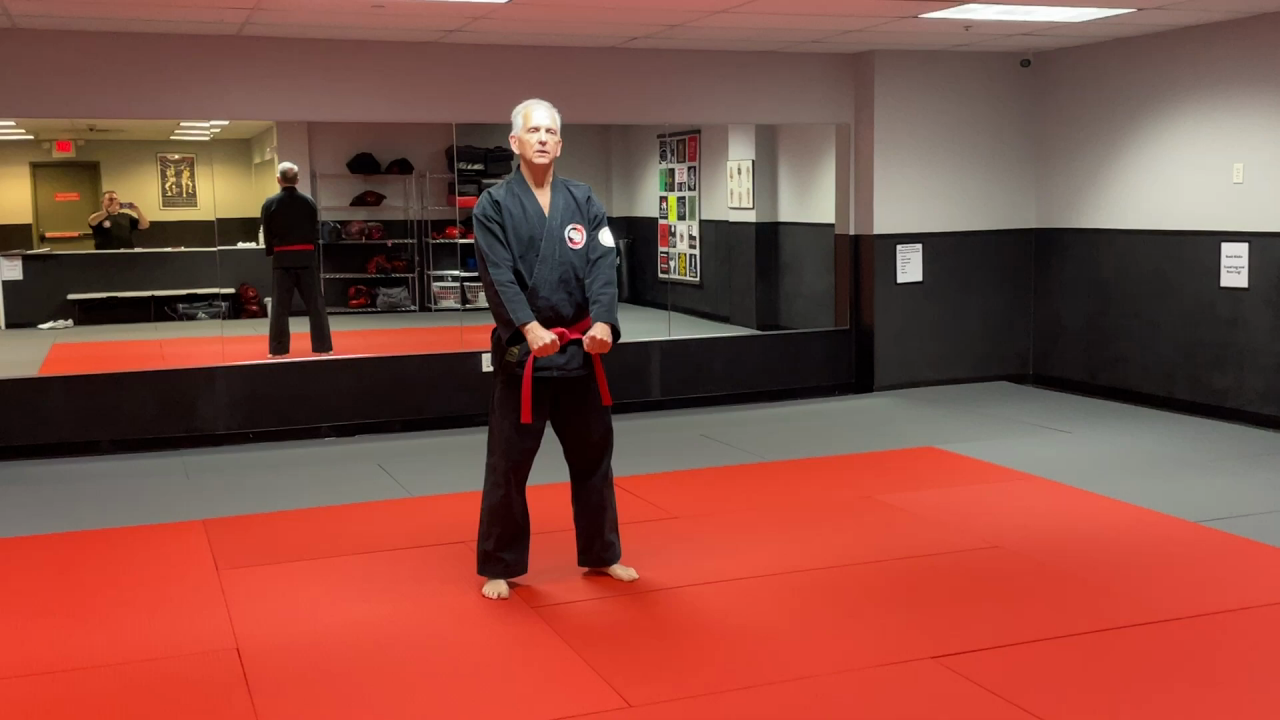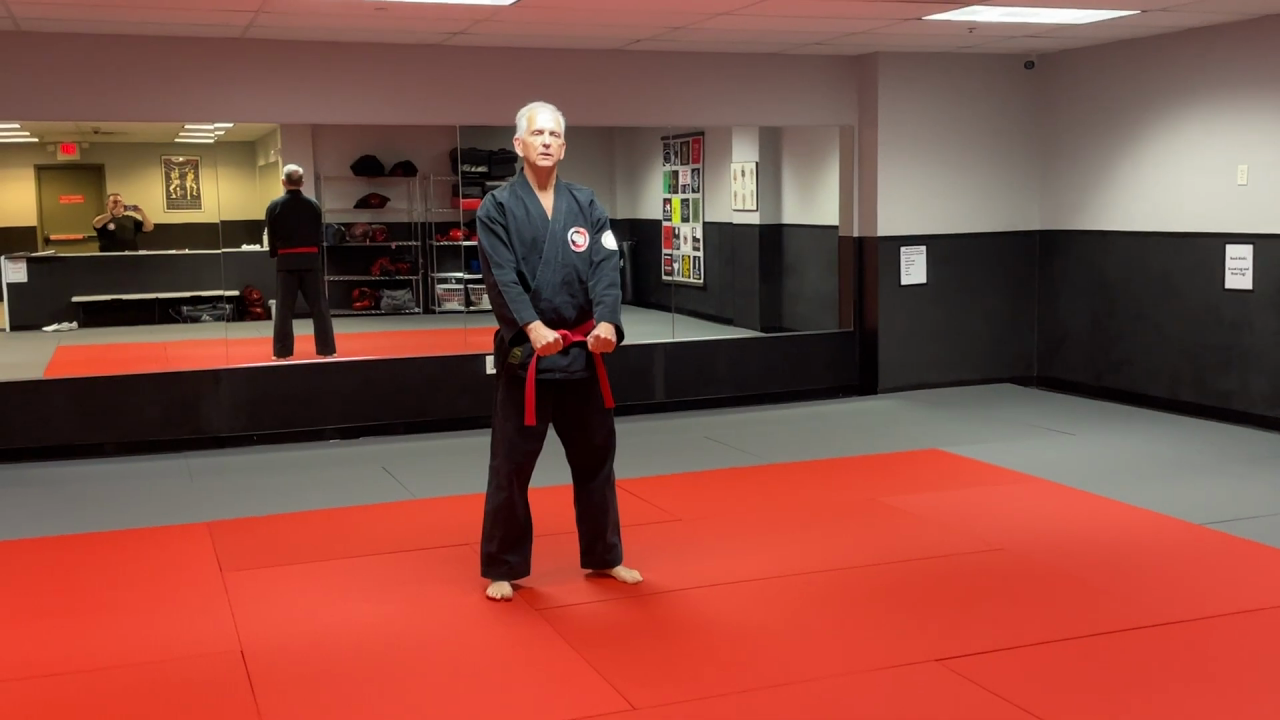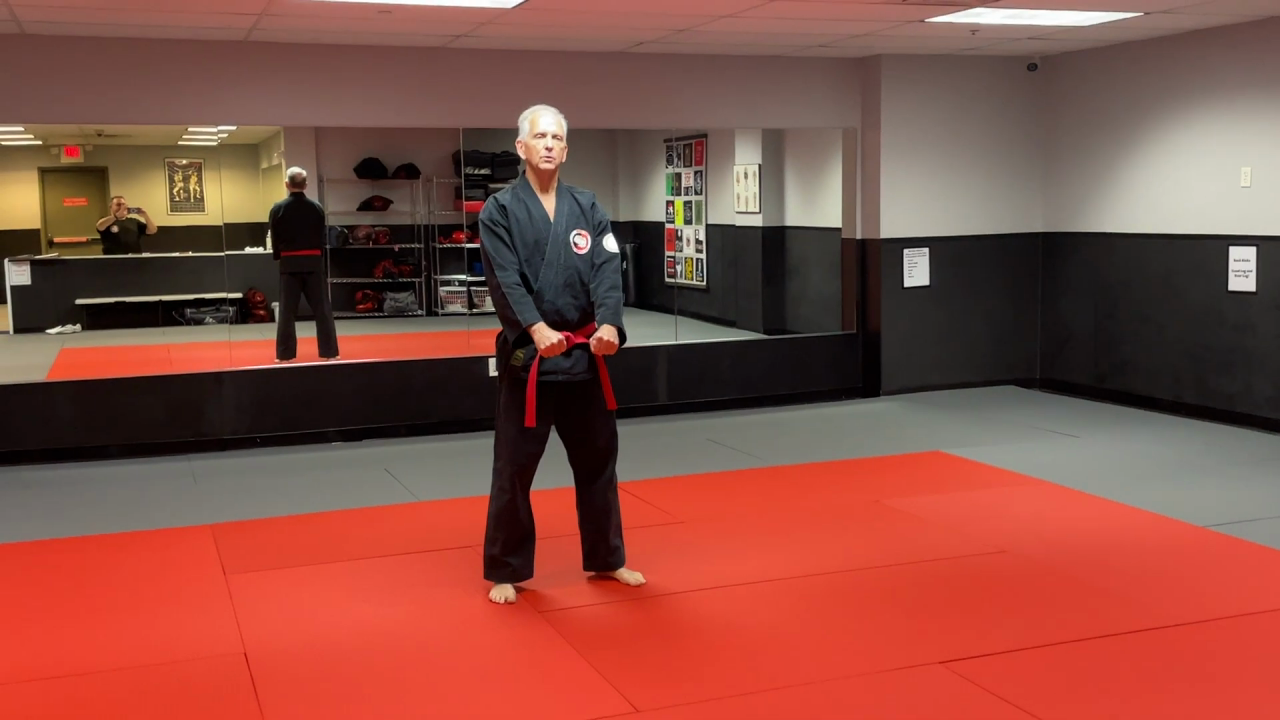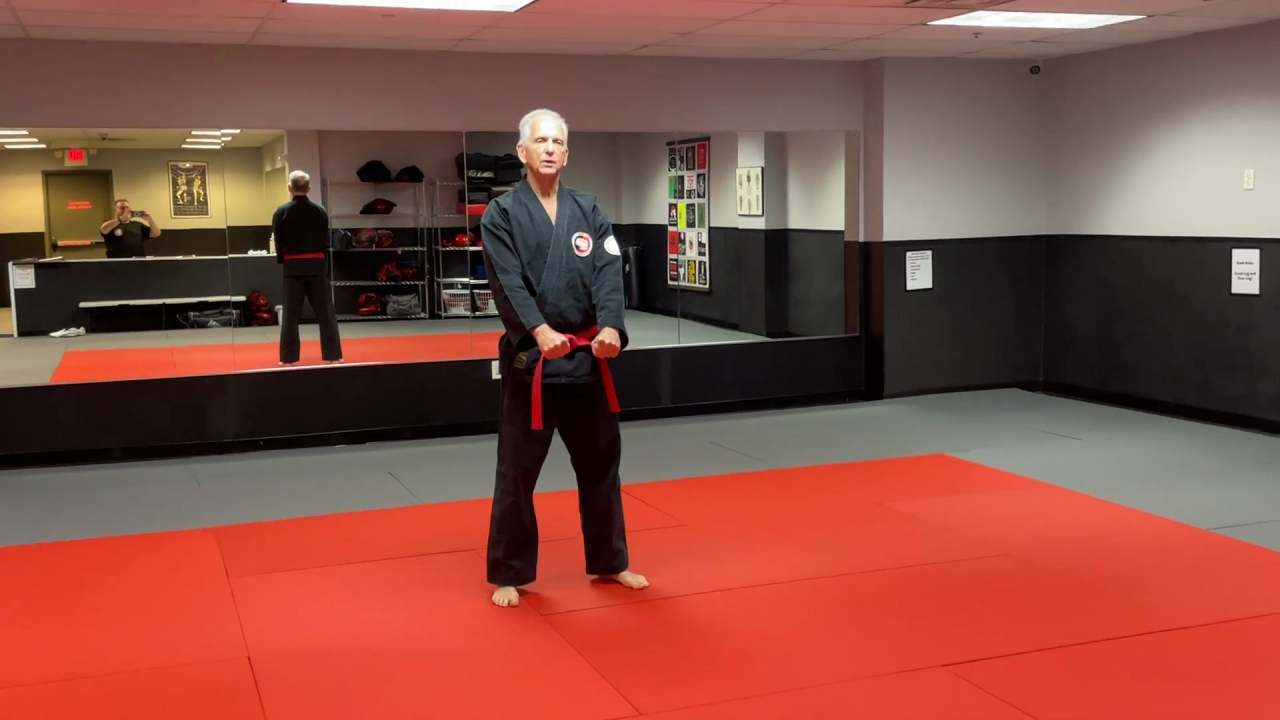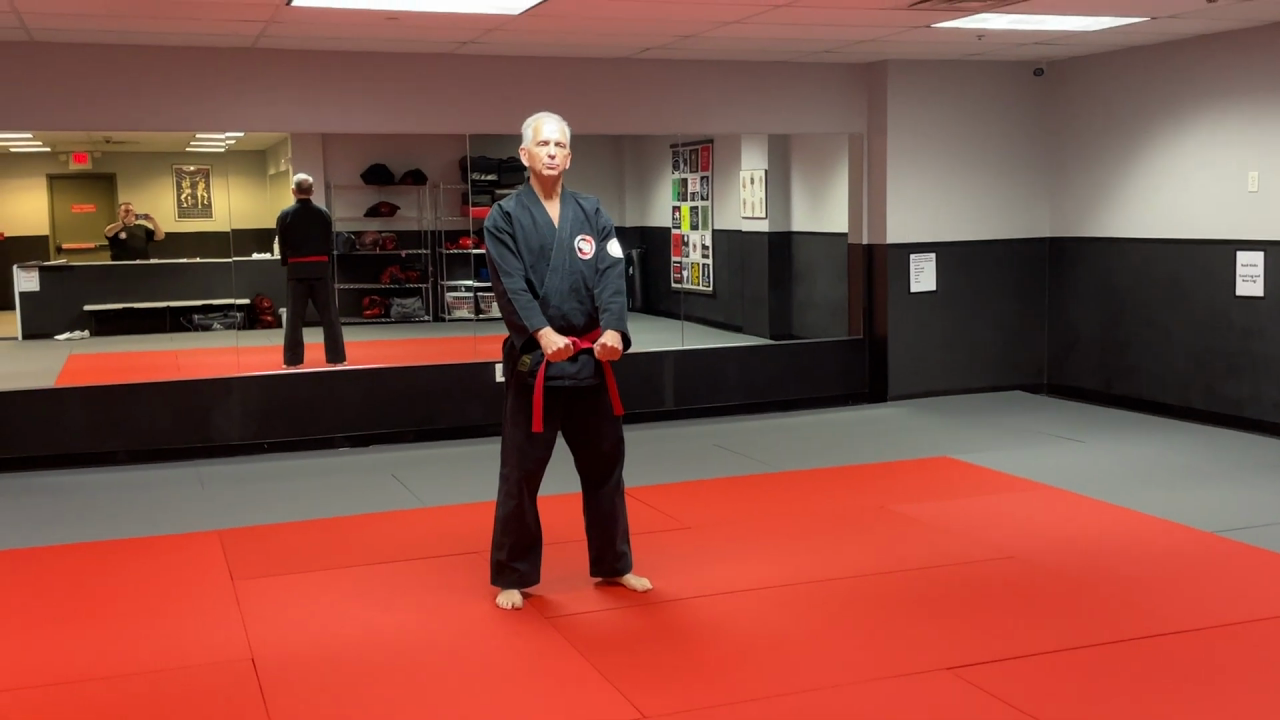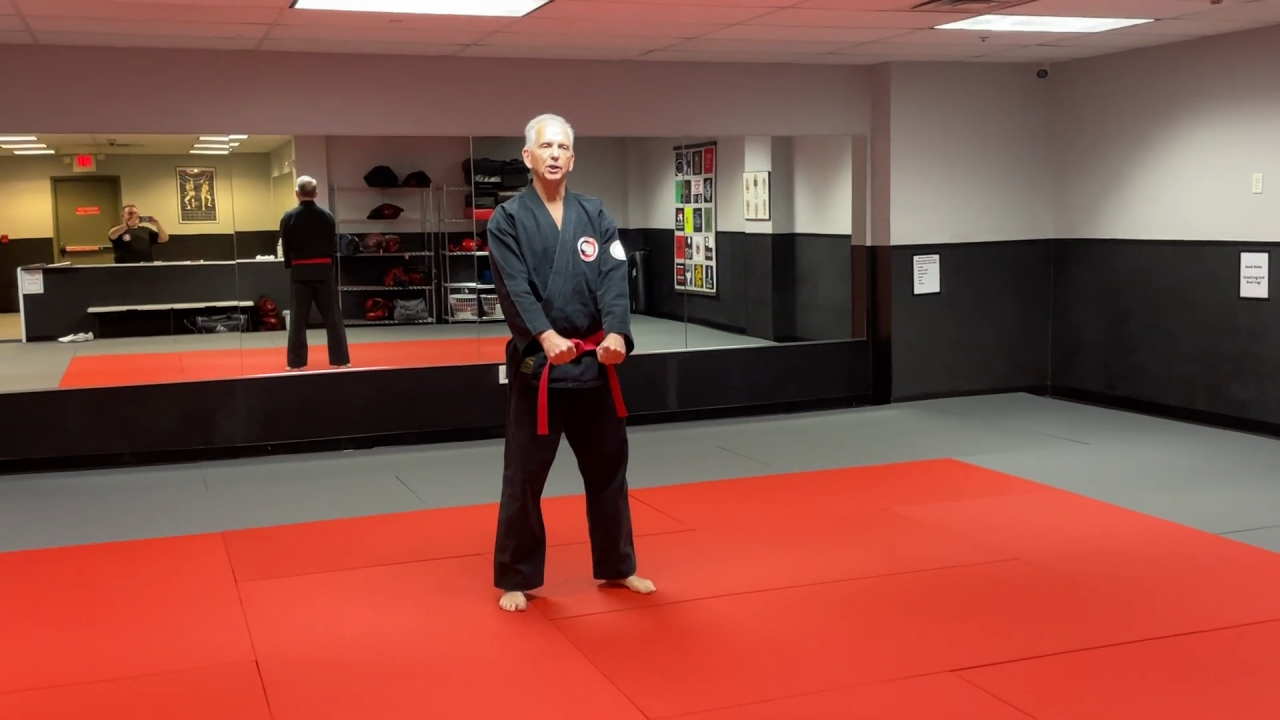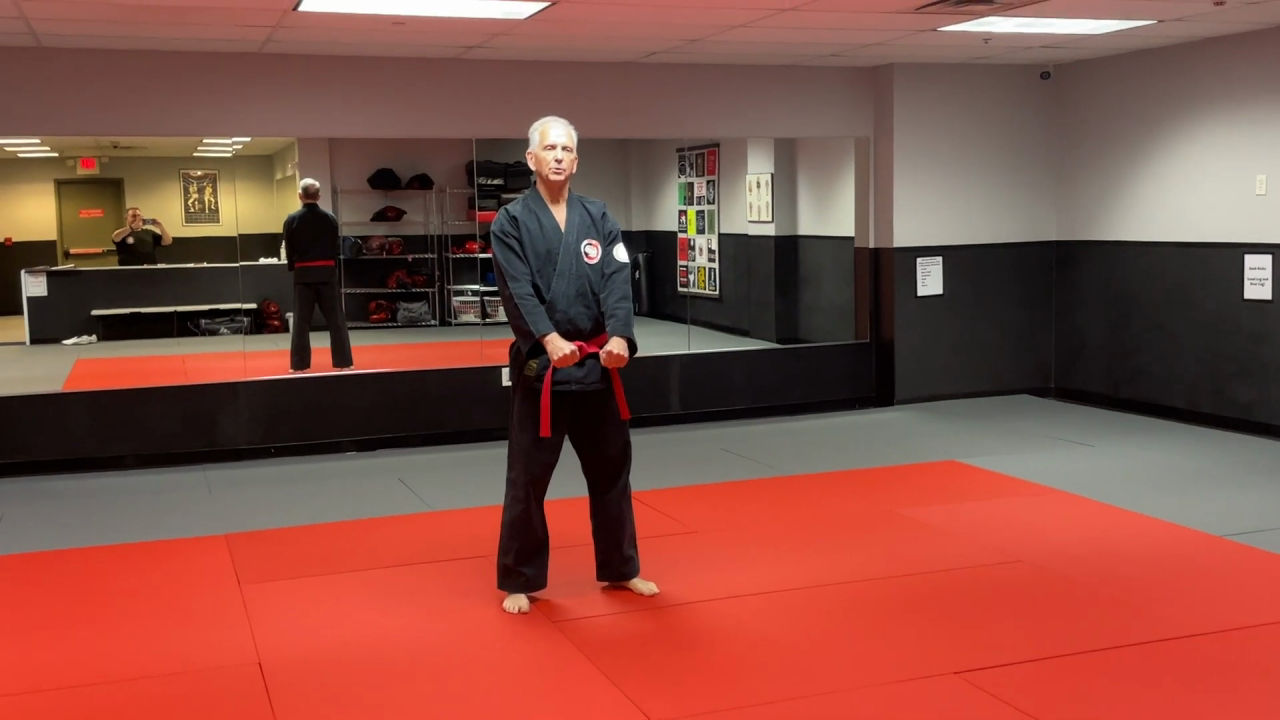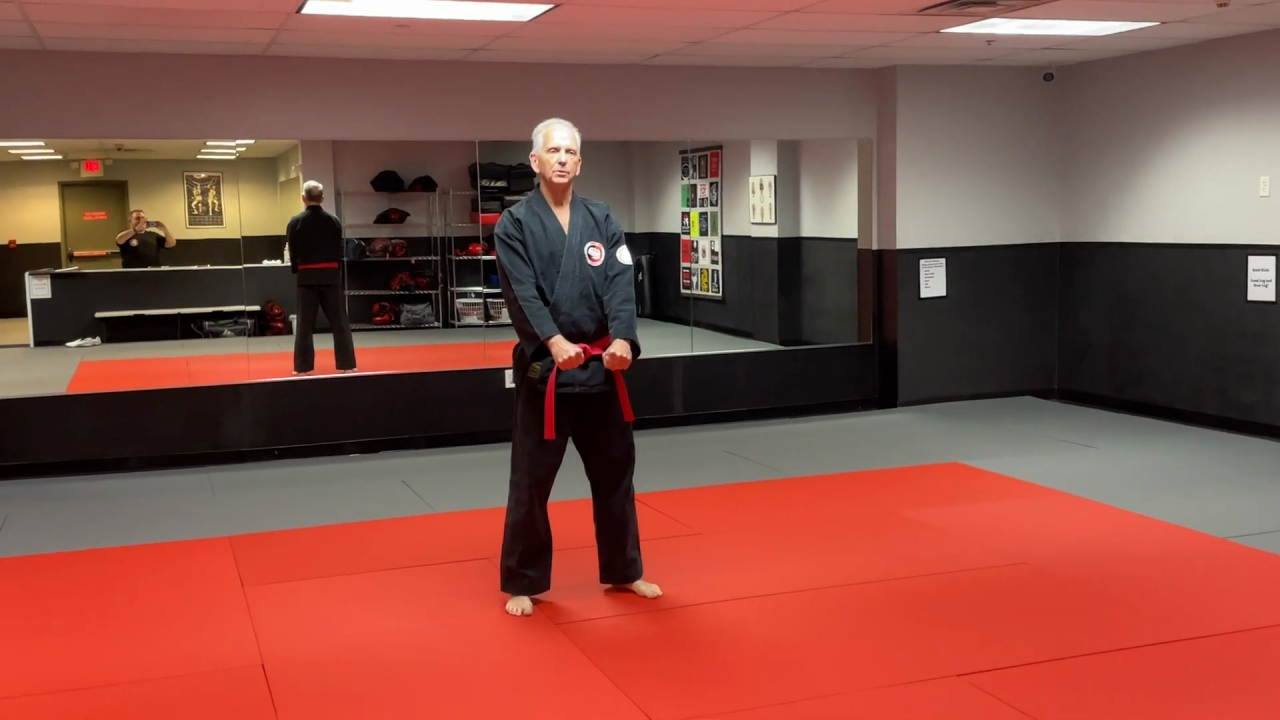
dt=0.2s
person 1, frame 1
left shoulder: (583, 201)
right shoulder: (494, 205)
left elbow: (603, 266)
right elbow: (498, 276)
left wrist: (603, 321)
right wrist: (529, 328)
left hip: (580, 348)
right hip: (522, 350)
left knee: (593, 456)
right knee: (509, 462)
left ankle: (601, 555)
right ankle: (499, 566)
person 1, frame 2
left shoulder: (586, 205)
right shoulder: (497, 208)
left elbow: (605, 268)
right elbow: (502, 278)
left wrist: (606, 322)
right wrist: (532, 328)
left hip: (582, 351)
right hip: (524, 353)
left knee: (596, 458)
right knee: (511, 465)
left ankle: (604, 557)
right ankle: (502, 568)
person 1, frame 3
left shoulder: (587, 207)
right shoulder: (500, 211)
left elbow: (607, 270)
right elbow: (505, 280)
left wrist: (609, 323)
right wrist: (536, 329)
left hip: (584, 353)
right hip: (526, 355)
left knee: (597, 460)
right knee: (514, 468)
left ankle: (606, 559)
right ankle: (505, 572)
person 1, frame 4
left shoulder: (589, 210)
right shoulder: (502, 214)
left elbow: (608, 272)
right elbow: (508, 284)
left wrist: (611, 326)
right wrist: (540, 332)
left hip: (586, 356)
right hip: (529, 357)
left knee: (601, 463)
right knee: (517, 471)
left ankle: (609, 562)
right ankle: (509, 573)
person 1, frame 5
left shoulder: (591, 213)
right shoulder: (504, 217)
left elbow: (610, 275)
right elbow: (511, 286)
left wrist: (613, 329)
right wrist: (543, 334)
left hip: (590, 358)
right hip: (532, 359)
left knee: (604, 465)
right knee: (521, 473)
left ankle: (612, 565)
right ankle: (512, 576)
person 1, frame 6
left shoulder: (594, 215)
right shoulder: (508, 220)
left elbow: (613, 278)
right elbow: (514, 289)
left wrist: (616, 332)
right wrist: (546, 337)
left hip: (594, 360)
right hip: (536, 362)
left knee: (608, 467)
right knee: (524, 475)
left ankle: (616, 567)
right ankle: (516, 578)
person 1, frame 7
left shoulder: (598, 217)
right shoulder: (511, 222)
left elbow: (616, 281)
right elbow: (517, 291)
left wrist: (619, 335)
right wrist: (549, 340)
left hip: (597, 363)
right hip: (540, 365)
left knee: (611, 469)
right knee: (527, 477)
left ankle: (619, 569)
right ankle: (519, 581)
person 1, frame 8
left shoulder: (602, 219)
right shoulder: (515, 224)
left elbow: (620, 283)
right elbow: (521, 293)
left wrist: (622, 338)
right wrist: (554, 342)
left hip: (600, 365)
right hip: (544, 367)
left knee: (615, 472)
right knee: (531, 480)
left ankle: (623, 571)
right ankle: (523, 582)
person 2, frame 1
left shoulder: (270, 204)
right shoulder: (308, 202)
left elbow: (267, 234)
right elbow: (315, 231)
left wrist: (272, 253)
left hip: (282, 257)
right hip: (306, 256)
left knee: (280, 305)
right knee: (315, 303)
left ankle: (278, 349)
right ankle: (323, 347)
person 2, frame 2
left shoulder: (275, 206)
right shoulder: (313, 205)
left elbow: (271, 237)
right elbow: (319, 234)
left wrist: (277, 255)
left hip: (286, 260)
right hip: (310, 259)
left knee: (284, 308)
right knee: (319, 306)
left ankle: (282, 352)
right ankle: (327, 350)
person 2, frame 3
left shoulder: (278, 209)
right shoulder: (316, 208)
left elbow: (275, 239)
right elbow: (323, 237)
left hip: (289, 263)
right hip: (313, 261)
left knee: (287, 310)
right knee: (322, 308)
left ankle: (285, 354)
right ankle: (330, 352)
person 2, frame 4
left shoulder: (282, 212)
right shoulder: (320, 211)
left elbow: (278, 243)
right elbow: (326, 240)
left hip: (293, 266)
right hip: (317, 264)
left knee: (291, 313)
right knee: (325, 311)
left ankle: (288, 357)
right ankle: (333, 355)
person 2, frame 5
left shoulder: (285, 215)
right shoulder: (323, 214)
left elbow: (283, 246)
right elbow: (330, 243)
left hip: (297, 269)
right hip: (320, 267)
left knee: (294, 316)
right knee: (329, 314)
left ankle: (292, 360)
right ankle: (337, 357)
person 2, frame 6
left shoulder: (289, 218)
right shoulder: (327, 216)
left elbow: (286, 248)
right elbow: (333, 245)
left hip: (300, 271)
right hip: (324, 270)
left knee: (298, 318)
right knee: (332, 316)
left ankle: (296, 362)
right ankle: (340, 359)
person 2, frame 7
left shoulder: (292, 220)
right shoulder: (330, 218)
left elbow: (289, 251)
right elbow: (336, 248)
left hip: (303, 273)
right hip: (327, 272)
left knee: (301, 320)
right knee: (336, 319)
left ankle: (299, 364)
right ankle: (343, 362)
person 2, frame 8
left shoulder: (296, 222)
right shoulder: (333, 221)
left elbow: (293, 253)
right elbow: (340, 250)
left hip: (306, 275)
right hip: (330, 274)
left knee: (305, 322)
right knee: (339, 321)
left ankle: (303, 366)
right ankle: (347, 364)
